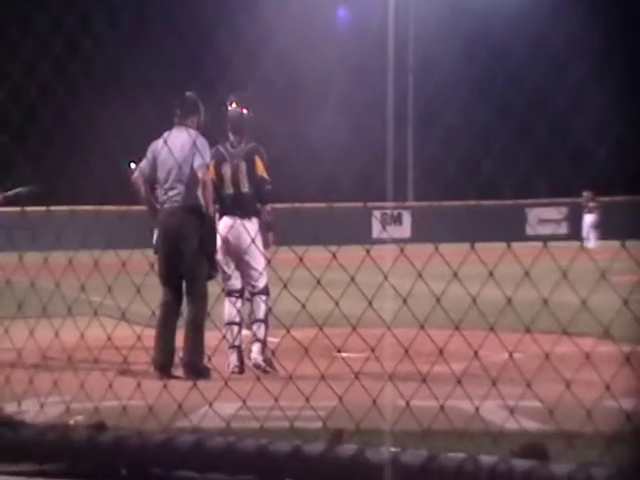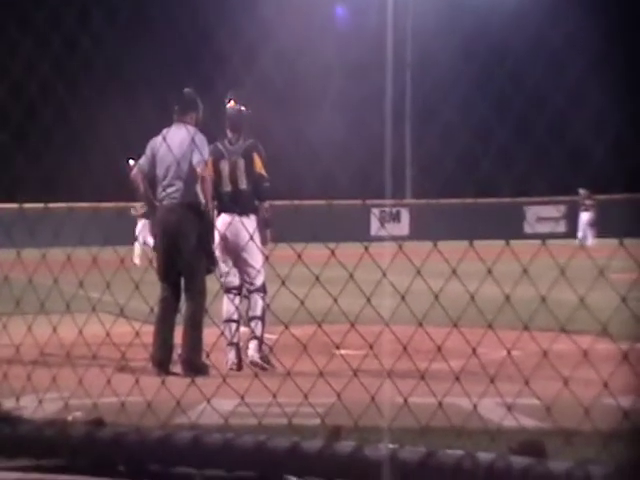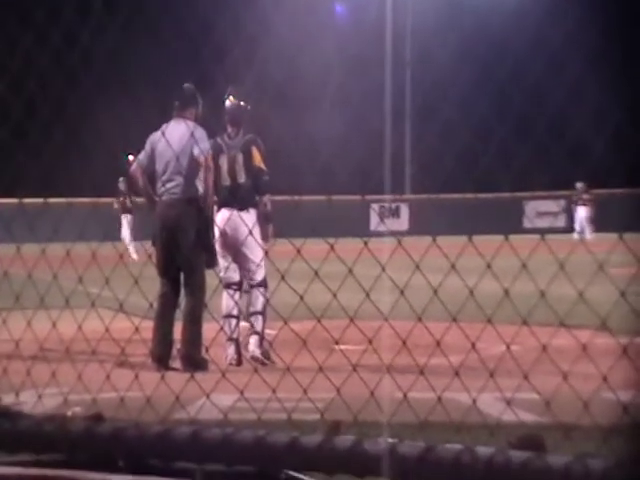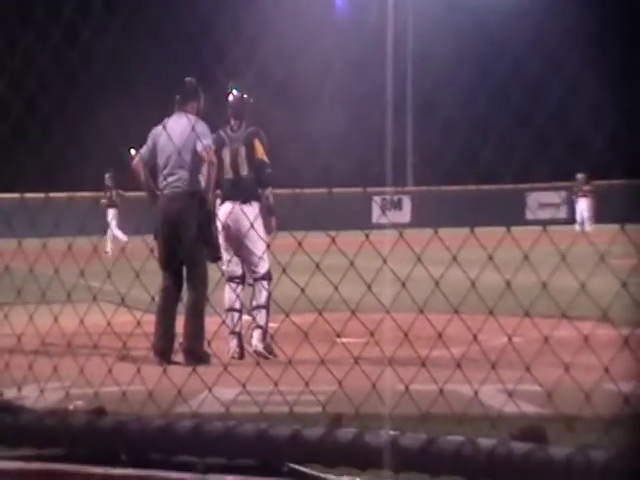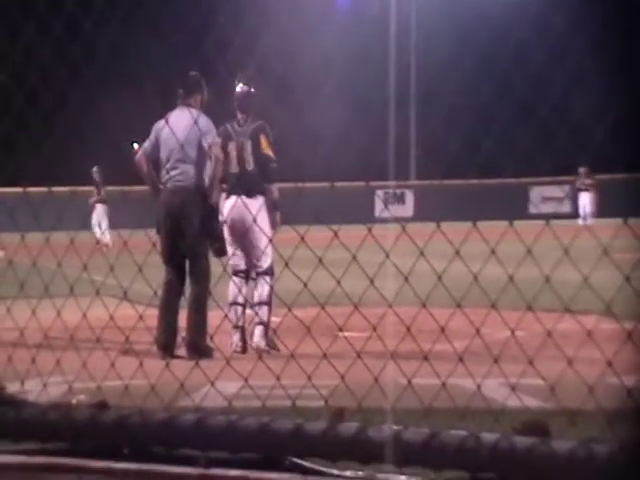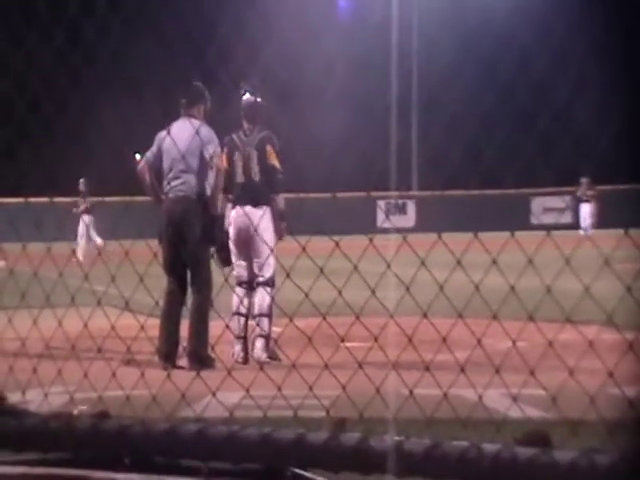
dt=0.2s
person 1, frame 1
left shoulder: (159, 143)
right shoulder: (196, 140)
left elbow: (138, 178)
right elbow: (203, 177)
left wrist: (155, 208)
right wrist: (209, 214)
left hip: (166, 218)
right hip: (189, 217)
left knee: (170, 293)
right knee: (196, 293)
left ankle: (162, 361)
right ankle: (193, 363)
person 1, frame 2
left shoulder: (158, 140)
right shoulder: (195, 136)
left elbow: (137, 174)
right elbow: (203, 173)
left wrist: (154, 205)
right wrist: (208, 209)
left hip: (164, 215)
right hip: (188, 214)
left knee: (168, 289)
right knee: (194, 289)
left ankle: (161, 358)
right ankle: (191, 360)
person 1, frame 3
left shoulder: (158, 135)
right shoulder: (195, 131)
left elbow: (136, 170)
right elbow: (205, 162)
left wrist: (154, 200)
right wrist: (208, 199)
left hip: (164, 210)
right hip: (187, 209)
left knee: (167, 285)
right knee: (194, 285)
left ankle: (160, 354)
right ankle: (191, 356)
person 1, frame 4
left shoulder: (160, 129)
right shoulder: (197, 125)
left elbow: (138, 164)
right elbow: (210, 158)
left wrist: (155, 195)
right wrist: (208, 194)
left hip: (166, 204)
right hip: (189, 203)
left knee: (169, 279)
right knee: (196, 279)
left ankle: (162, 348)
right ankle: (193, 349)
person 1, frame 5
left shoulder: (163, 123)
right shoulder: (200, 120)
left elbow: (140, 158)
right elbow: (216, 155)
left wrist: (157, 189)
right wrist: (212, 190)
left hip: (168, 198)
right hip: (192, 198)
left knee: (172, 273)
right knee: (198, 273)
left ankle: (165, 343)
right ankle: (195, 344)
person 1, frame 6
left shoulder: (165, 133)
right shoulder: (203, 130)
left elbow: (143, 167)
right elbow: (217, 165)
left wrist: (160, 199)
right wrist: (212, 201)
left hip: (171, 208)
right hip: (194, 207)
left knee: (174, 283)
right knee: (200, 283)
left ankle: (167, 352)
right ankle: (197, 354)
person 2, frame 1
left shoulder: (216, 154)
right shoulder: (254, 151)
left elbow: (210, 195)
right elbow: (264, 194)
right wrist: (268, 228)
left hip: (224, 225)
right hip: (250, 225)
left knee: (232, 290)
right knee: (259, 288)
left ankle: (234, 354)
right ankle: (258, 349)
person 2, frame 2
left shoulder: (215, 151)
right shoulder: (252, 148)
right elbow: (262, 190)
left wrist: (209, 228)
right wrist: (266, 225)
left hip: (223, 222)
right hip: (247, 221)
left knee: (230, 287)
right knee: (256, 285)
left ankle: (232, 351)
right ankle: (255, 345)
person 2, frame 3
left shoulder: (215, 146)
right shoulder: (251, 143)
right elbow: (262, 185)
left wrist: (209, 223)
right wrist: (267, 220)
left hip: (222, 217)
right hip: (247, 216)
left knee: (229, 283)
right knee: (257, 280)
left ankle: (232, 347)
right ankle: (256, 340)
person 2, frame 4
left shoulder: (217, 140)
right shoulder: (254, 135)
right elbow: (264, 178)
right wrist: (271, 213)
left hip: (225, 210)
right hip: (250, 209)
left knee: (232, 277)
right knee: (261, 274)
left ankle: (234, 341)
right ankle: (259, 335)
person 2, frame 5
left shoulder: (223, 133)
right shoulder: (259, 129)
right elbow: (269, 172)
right wrist: (275, 208)
left hip: (231, 204)
right hip: (256, 203)
left knee: (237, 271)
right knee: (263, 269)
left ankle: (237, 335)
right ankle: (260, 331)
person 2, frame 6
left shoulder: (230, 143)
right shoulder: (266, 139)
left elbow: (222, 186)
right elbow: (275, 182)
right wrist: (281, 218)
left hip: (237, 214)
right hip: (261, 213)
left knee: (241, 280)
right knee: (264, 279)
left ankle: (240, 345)
right ankle: (261, 343)
